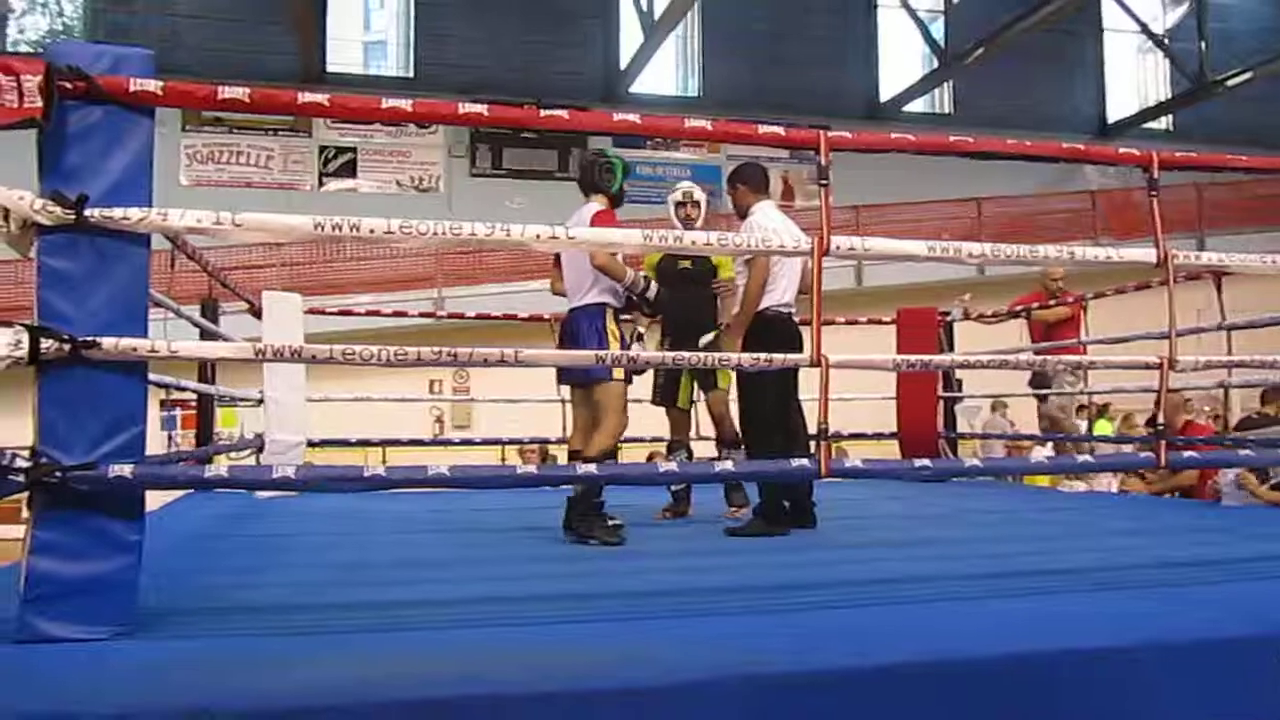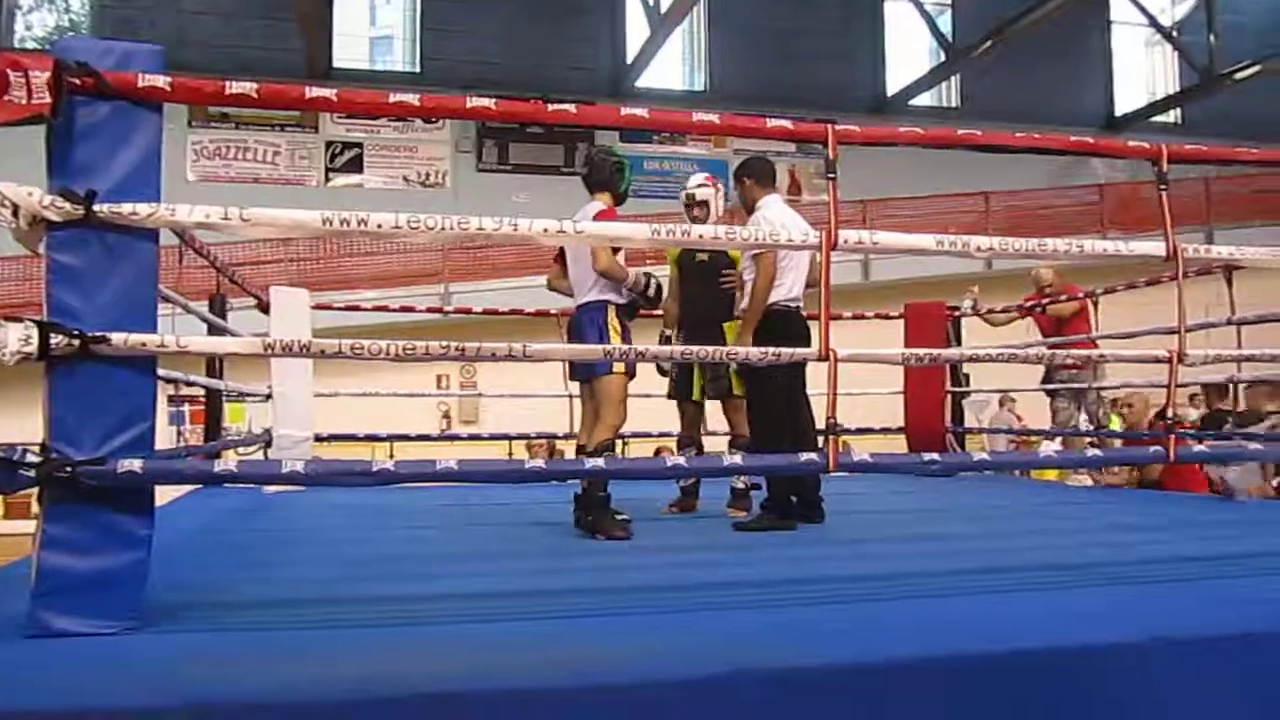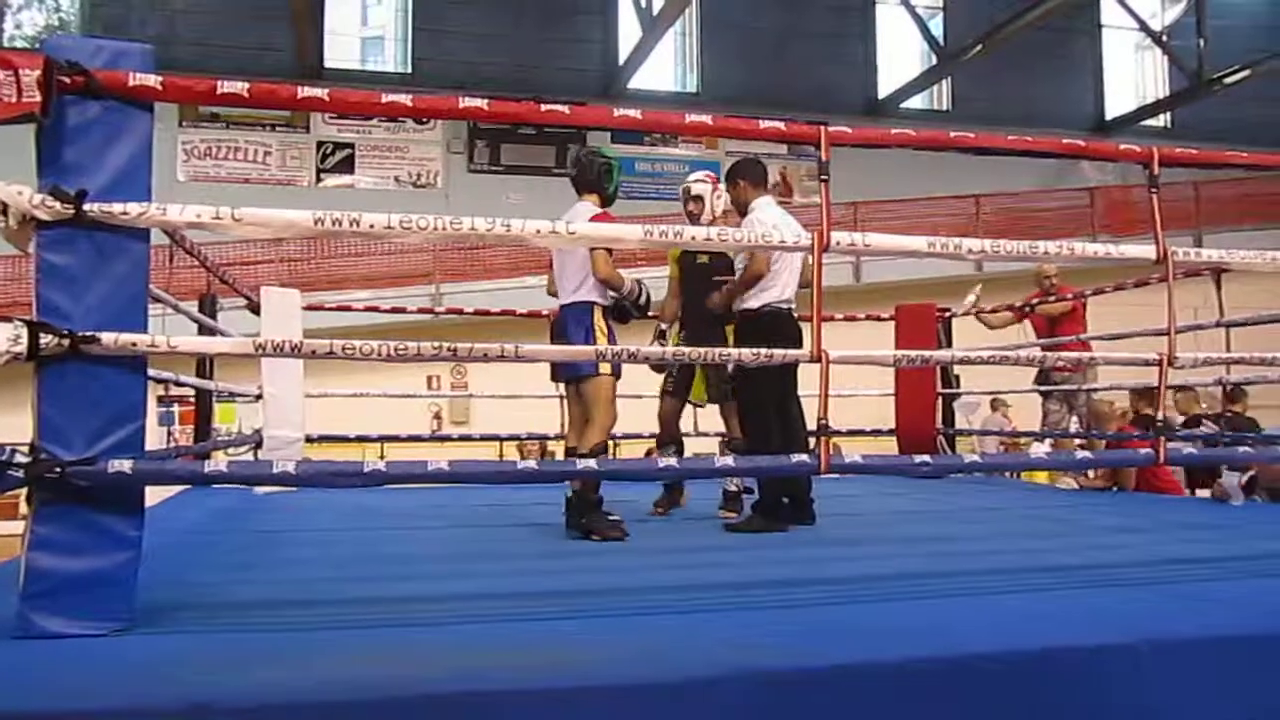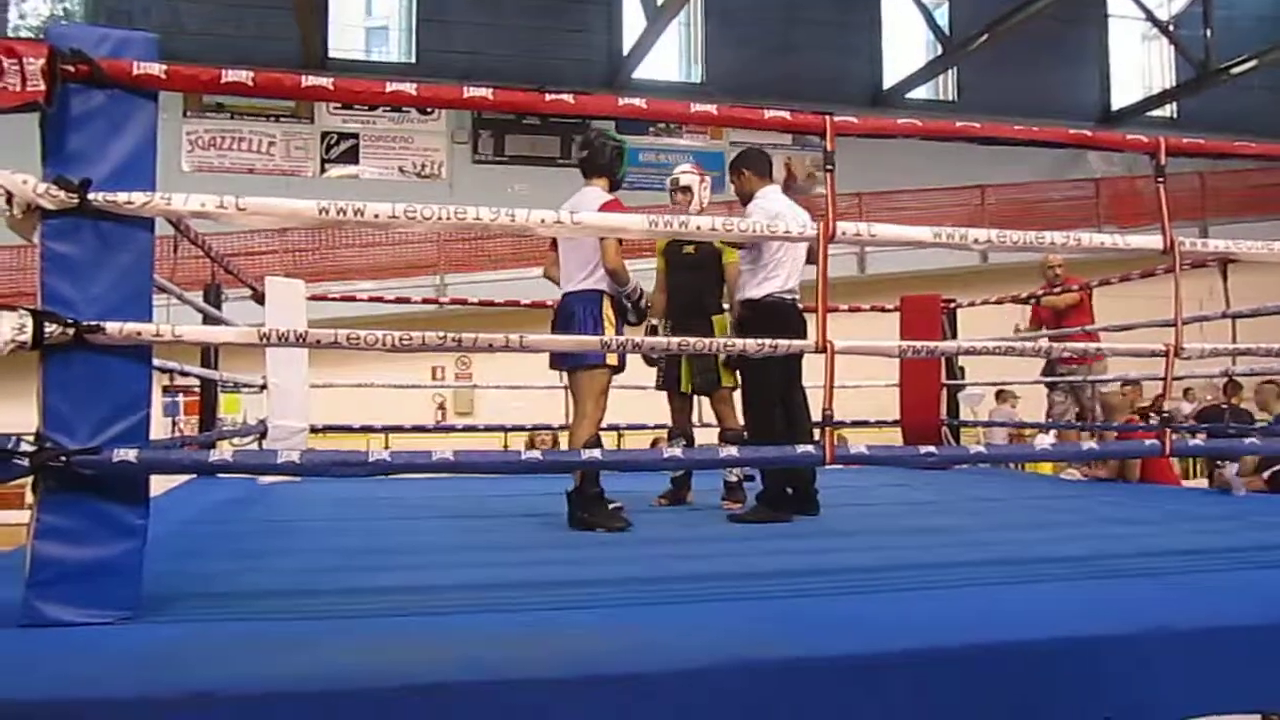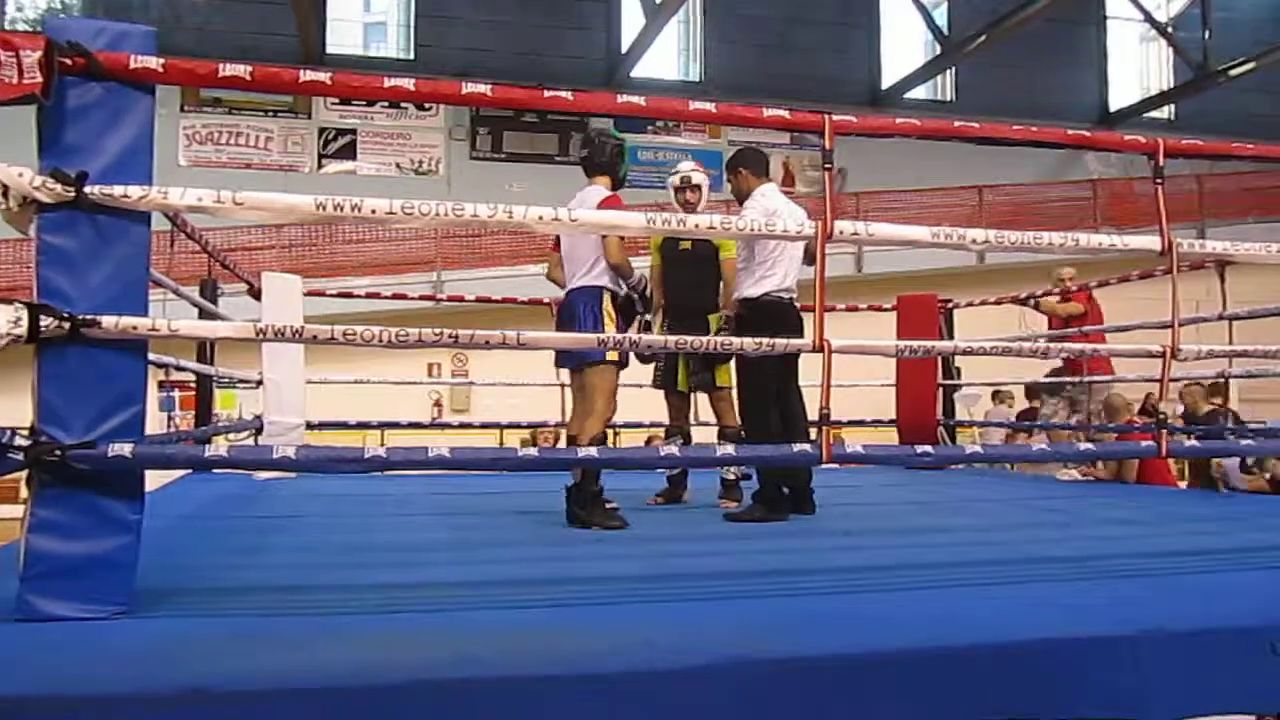
dt=0.5s
person 1, frame 1
left shoulder: (574, 221)
right shoulder: (601, 214)
left elbow: (558, 283)
right elbow: (601, 259)
right wrist: (636, 283)
left hip: (575, 320)
right hip: (598, 321)
left knee: (585, 424)
right knee: (613, 421)
left ankle: (585, 509)
right ankle: (584, 509)
person 1, frame 2
left shoulder: (577, 219)
right shoulder: (605, 214)
left elbow: (554, 279)
right elbow: (603, 264)
right wrist: (637, 281)
left hip: (583, 318)
right hip: (603, 319)
left knee: (592, 420)
right knee: (611, 417)
left ankle: (589, 505)
right ankle: (593, 504)
person 1, frame 3
left shoulder: (565, 221)
right shoulder: (599, 218)
right elbow: (603, 271)
right wrist: (631, 291)
left hip: (566, 318)
right hip: (588, 319)
left knee: (578, 421)
right knee: (602, 419)
left ankle: (579, 505)
right ankle: (586, 506)
person 1, frame 4
left shoulder: (567, 207)
right shoulder: (608, 204)
left elbow: (550, 268)
right elbow: (612, 262)
right wrist: (633, 294)
left hip: (569, 308)
right hip: (595, 308)
left knee: (582, 411)
right knee: (591, 412)
left ankle: (586, 497)
right ankle: (585, 503)
person 1, frame 5
left shoulder: (572, 206)
right shoulder: (607, 201)
left elbow: (554, 271)
right elbow: (614, 257)
right wrist: (638, 286)
left hip: (572, 303)
right hip: (597, 305)
left knee: (582, 409)
right knee: (600, 408)
left ankle: (582, 495)
right ankle: (584, 499)
person 2, frame 1
left shoulder: (757, 221)
right shoulder: (789, 225)
left elbow: (759, 277)
left wrist: (736, 333)
left hip: (763, 328)
right hip: (786, 326)
left knee: (761, 423)
right knee: (787, 418)
left ankle: (772, 513)
right ankle: (800, 508)
person 2, frame 2
left shoulder: (763, 216)
right shoulder: (796, 219)
left elbow: (766, 274)
left wrist: (746, 331)
left hip: (771, 323)
right hip: (793, 320)
left knee: (769, 417)
right knee: (794, 412)
left ankle: (779, 508)
right ankle: (807, 502)
person 2, frame 3
left shoulder: (758, 217)
right shoulder: (788, 220)
left elbow: (758, 268)
left wrist: (726, 295)
left hip: (759, 323)
right hip: (784, 322)
left knee: (759, 418)
right knee: (786, 412)
left ankle: (771, 509)
right ankle: (799, 504)
person 2, frame 4
left shoulder: (764, 205)
right shoulder: (796, 211)
right elbow: (813, 253)
left hip: (763, 313)
right hip: (788, 312)
left knee: (764, 408)
right knee: (790, 403)
left ankle: (775, 500)
right ankle: (803, 494)
person 2, frame 5
left shoulder: (760, 202)
right shoulder: (793, 209)
right elbow: (812, 253)
left hip: (759, 312)
right hip: (785, 311)
left knee: (759, 406)
right knee: (787, 401)
left ankle: (770, 499)
right ankle: (799, 493)
person 3, frame 1
left shoulder: (717, 251)
right shoulder: (657, 255)
left elbow: (728, 299)
left hip: (707, 340)
right hip: (672, 344)
left knee: (719, 409)
right knee: (678, 426)
left ankle: (734, 484)
right ankle: (680, 497)
person 3, frame 2
right shoulder: (679, 248)
right wrist: (665, 338)
left hip: (724, 336)
right hip: (688, 337)
left knee: (735, 414)
right knee: (689, 420)
left ankle: (740, 493)
right ankle: (688, 492)
person 3, frame 3
right shoulder: (679, 247)
right wrist: (661, 333)
left hip: (724, 338)
right hip: (688, 337)
left knee: (733, 417)
right knee: (667, 414)
left ankle: (733, 495)
right ankle: (672, 487)
person 3, frame 4
right shoulder: (666, 240)
left elbow: (735, 286)
right wrist: (652, 328)
left hip: (711, 328)
right hip: (675, 330)
left knee: (723, 404)
right knee: (679, 410)
left ankle: (734, 485)
right ankle: (680, 485)
person 3, frame 5
left shoulder: (719, 232)
right shoulder: (661, 236)
left elbow: (731, 283)
left wrist: (727, 324)
right wrist: (646, 326)
left hip: (707, 326)
right hip: (672, 328)
left knee: (722, 402)
right knee: (676, 408)
left ankle: (731, 483)
right ankle: (676, 483)
person 4, frame 1
left shoulder: (1070, 300)
right shoulder: (1030, 300)
left elbow: (1051, 316)
left wrist: (1026, 312)
left hip: (1067, 366)
right hip: (1043, 369)
left knee: (1056, 410)
right knee: (1050, 428)
left ankle: (1083, 454)
person 4, frame 2
left shoulder: (1075, 294)
right shoulder: (1033, 301)
left elbow: (1063, 311)
right elbow: (1000, 319)
left wrist: (1039, 308)
right wrist: (977, 308)
left hip: (1087, 366)
right hip: (1060, 370)
left knee: (1100, 420)
right knee: (1065, 424)
person 4, frame 3
left shoulder: (1070, 295)
right shoulder: (1031, 301)
left elbow: (1054, 310)
right elbow: (995, 322)
left wrist: (1026, 308)
right wrist: (976, 310)
left hip: (1080, 369)
right hip: (1053, 372)
left knee: (1091, 423)
right knee: (1056, 426)
person 4, frame 4
left shoulder: (1077, 286)
right shoulder: (1040, 297)
left elbow: (1060, 302)
right elbow: (1033, 332)
left wrist: (1031, 299)
right wrist: (1021, 334)
left hip: (1089, 363)
right hip: (1060, 365)
left knee: (1098, 417)
right knee: (1060, 418)
person 4, frame 5
left shoulder: (1085, 298)
right shoulder: (1053, 309)
left elbow: (1062, 311)
left wrist: (1031, 302)
left hip: (1095, 377)
right hip: (1069, 377)
right knee: (1047, 420)
